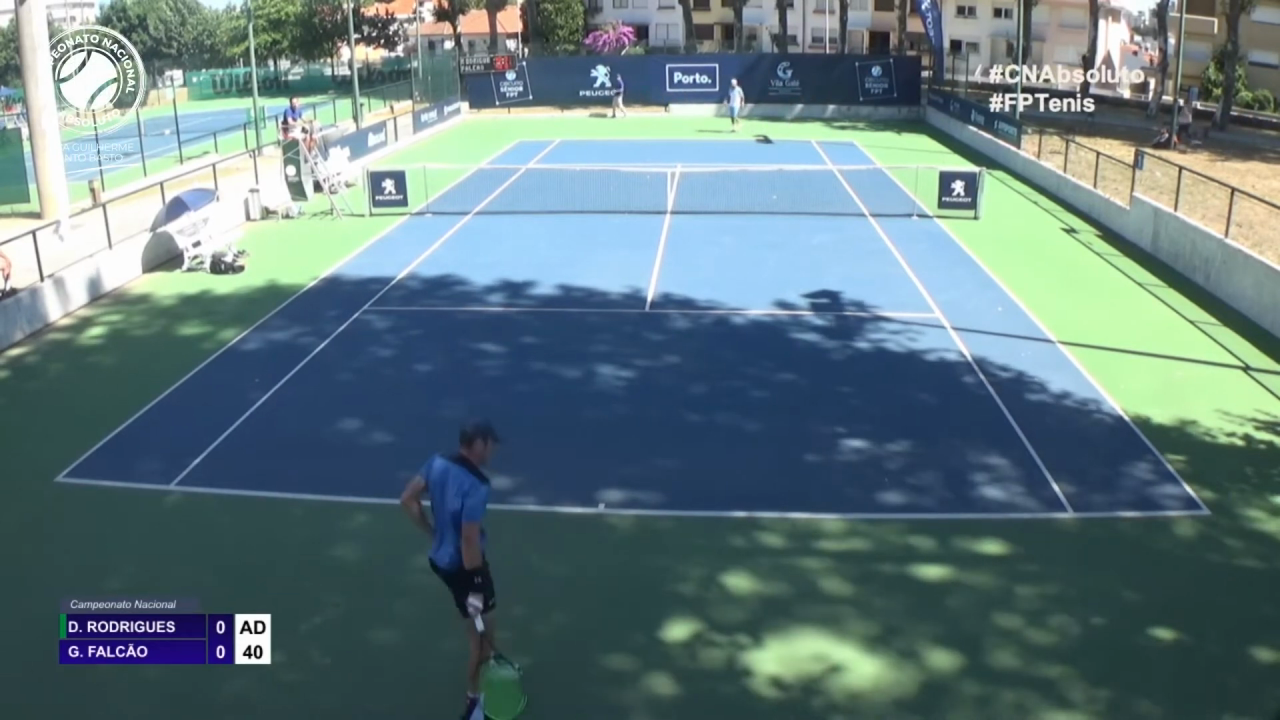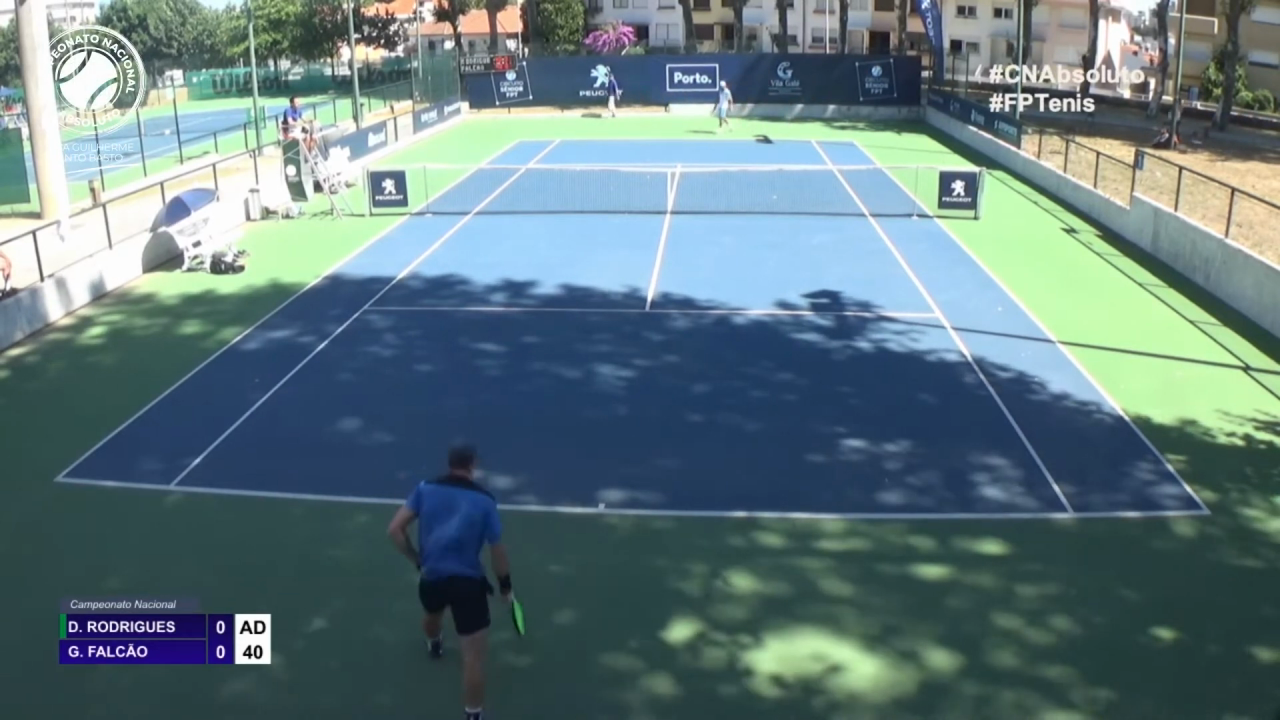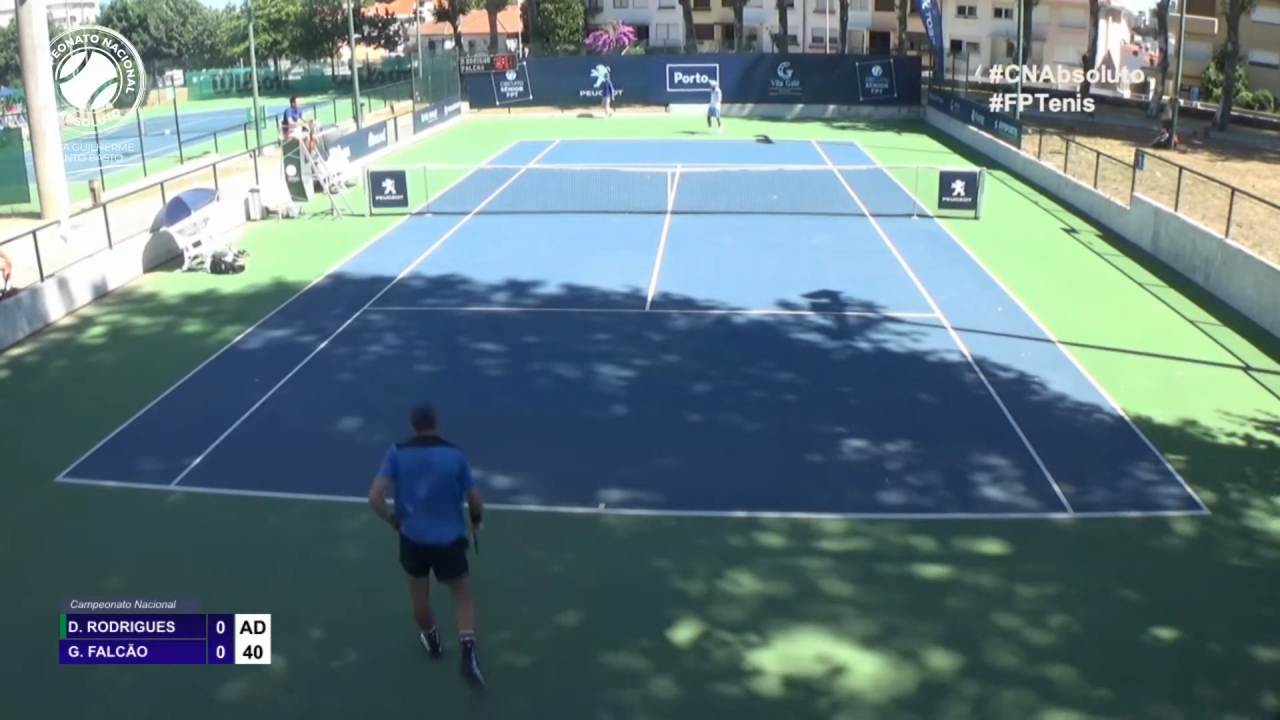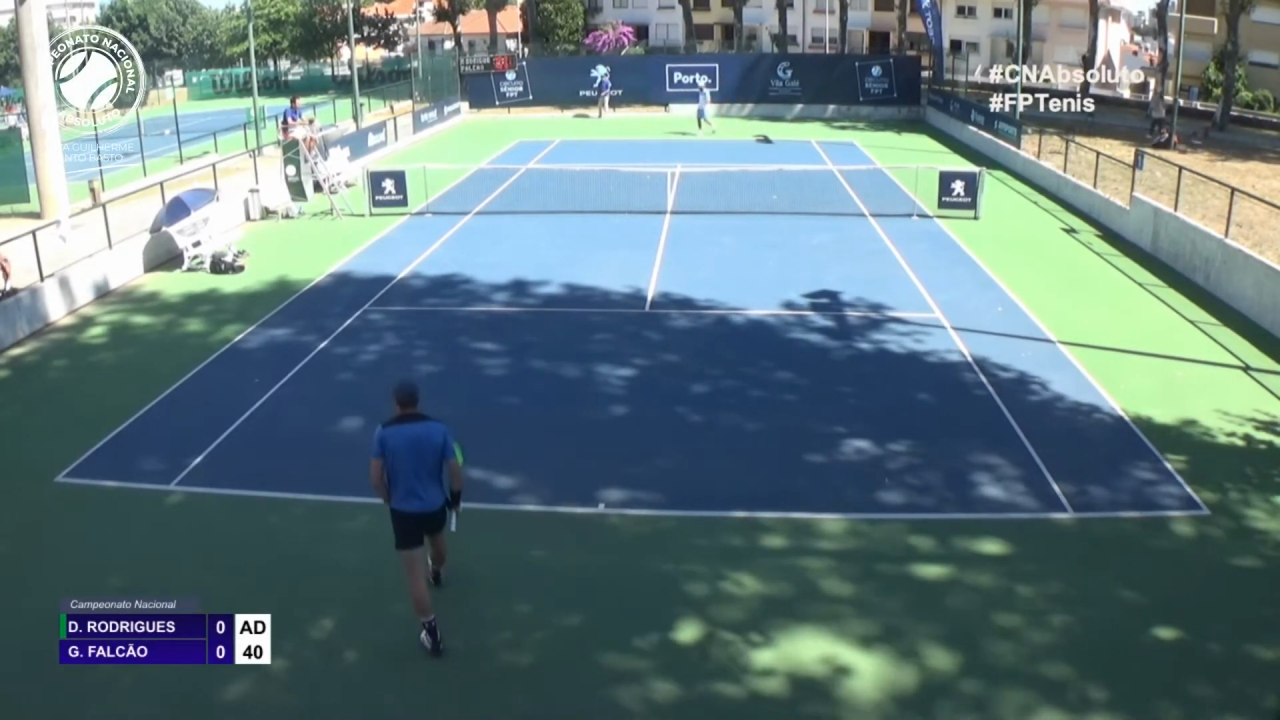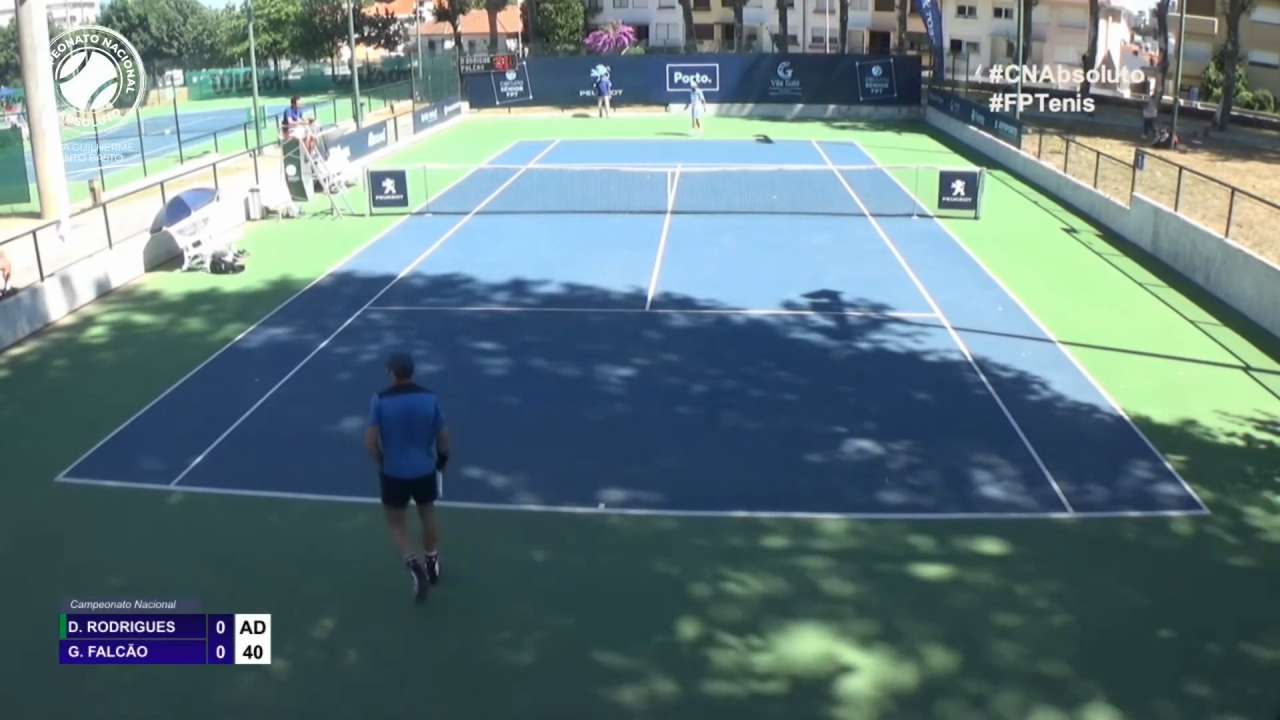
dt=0.3s
person 1, frame 1
left shoulder: (437, 463)
right shoulder: (476, 486)
left elbow: (408, 498)
right elbow: (470, 541)
left wrist: (432, 533)
right wrist: (475, 588)
left hip: (440, 557)
right hip: (464, 565)
left knee: (473, 615)
right knee: (481, 635)
left ankle: (486, 656)
person 1, frame 2
left shoulder: (425, 490)
right shoulder: (484, 502)
left elbow: (395, 531)
right elbow: (498, 552)
left wrist: (417, 559)
right wrist: (505, 585)
left hip: (431, 577)
right hip: (467, 582)
left knee: (432, 615)
right knee: (474, 655)
left ankle: (434, 643)
person 1, frame 3
left shoulder: (396, 454)
right shoulder: (455, 455)
left elbow: (375, 498)
right elbow: (475, 499)
left wrist: (395, 521)
right wrist: (475, 520)
left hip: (412, 538)
right hip: (449, 539)
left knee: (419, 592)
right knee: (462, 595)
left ankle: (431, 638)
right ankle: (469, 652)
person 1, frame 4
left shoulder: (384, 432)
right shoulder: (438, 429)
left elbow: (376, 477)
right elbow: (455, 471)
left wrist: (389, 500)
right wrist: (455, 498)
left hip: (403, 510)
right hip: (435, 505)
left knee: (415, 573)
right knee: (437, 540)
left ankle: (431, 632)
right ankle: (437, 574)
person 1, frame 5
left shoulder: (381, 402)
right shoulder: (429, 399)
left elbow: (370, 443)
right elbow: (444, 439)
left wrist: (381, 461)
right wrist: (442, 461)
left hip: (394, 474)
right hip: (424, 471)
left knee: (396, 524)
right knee: (427, 515)
left ankle: (417, 570)
right ankle: (432, 563)
